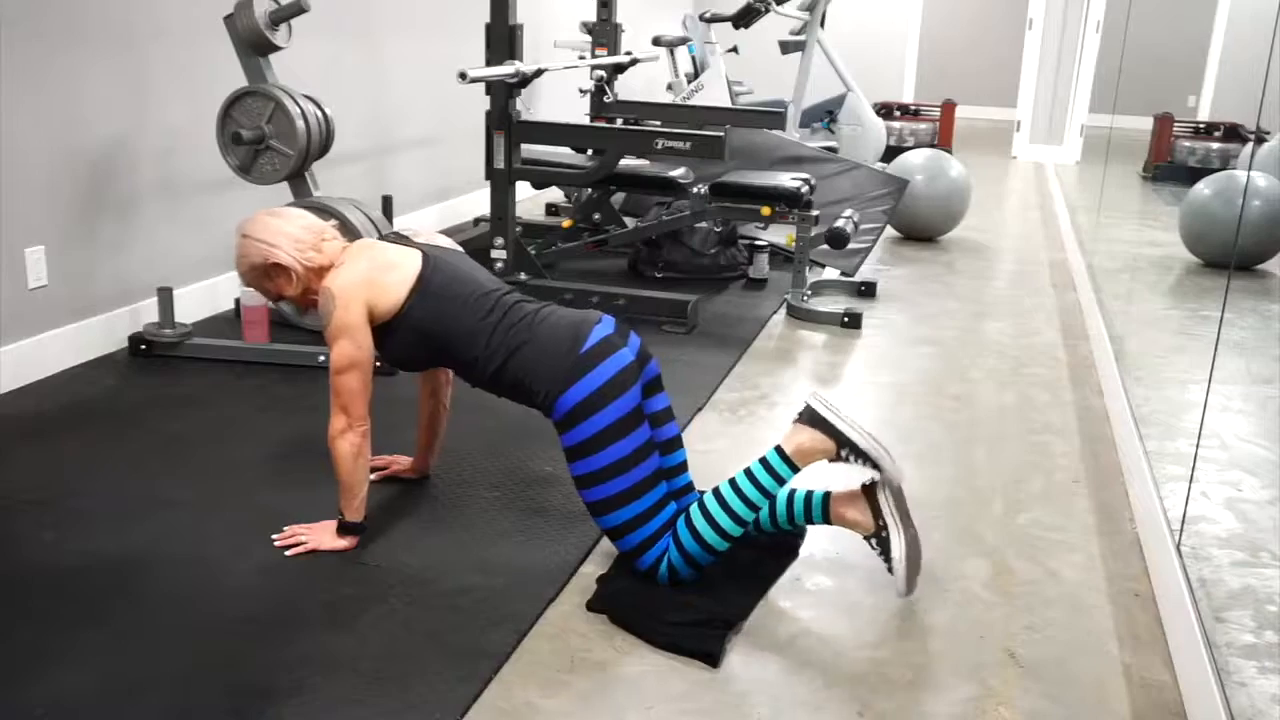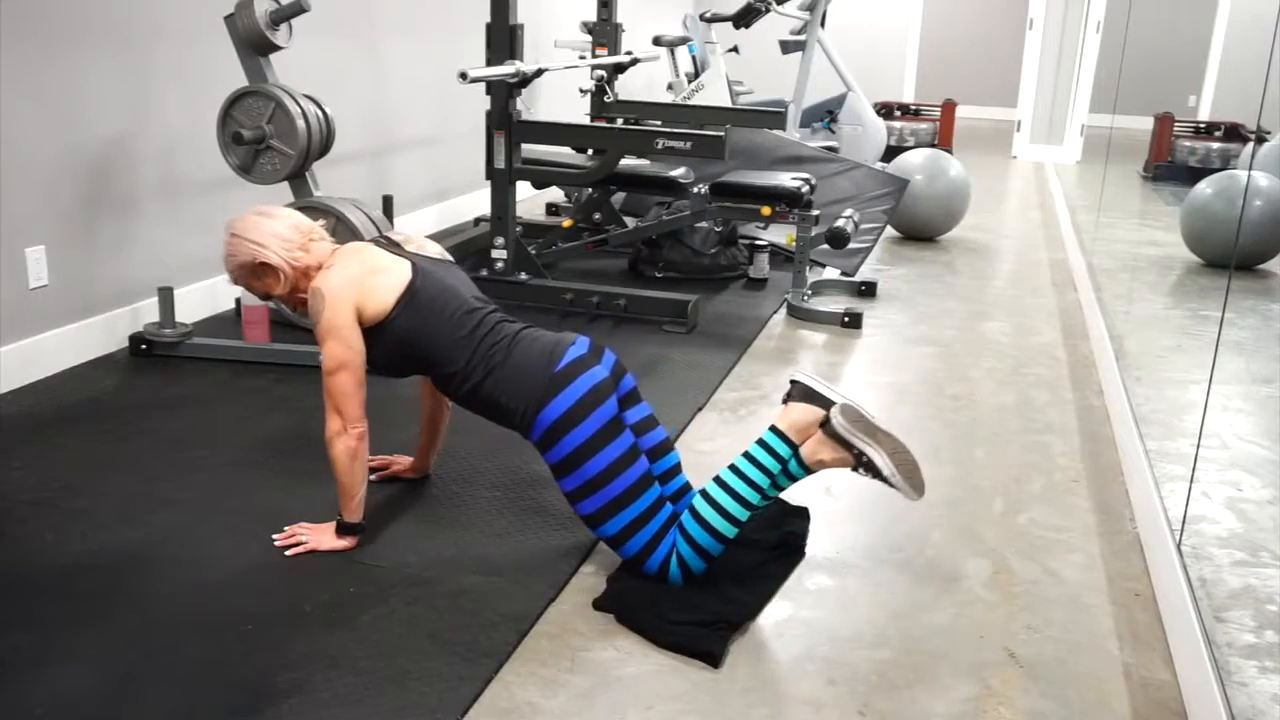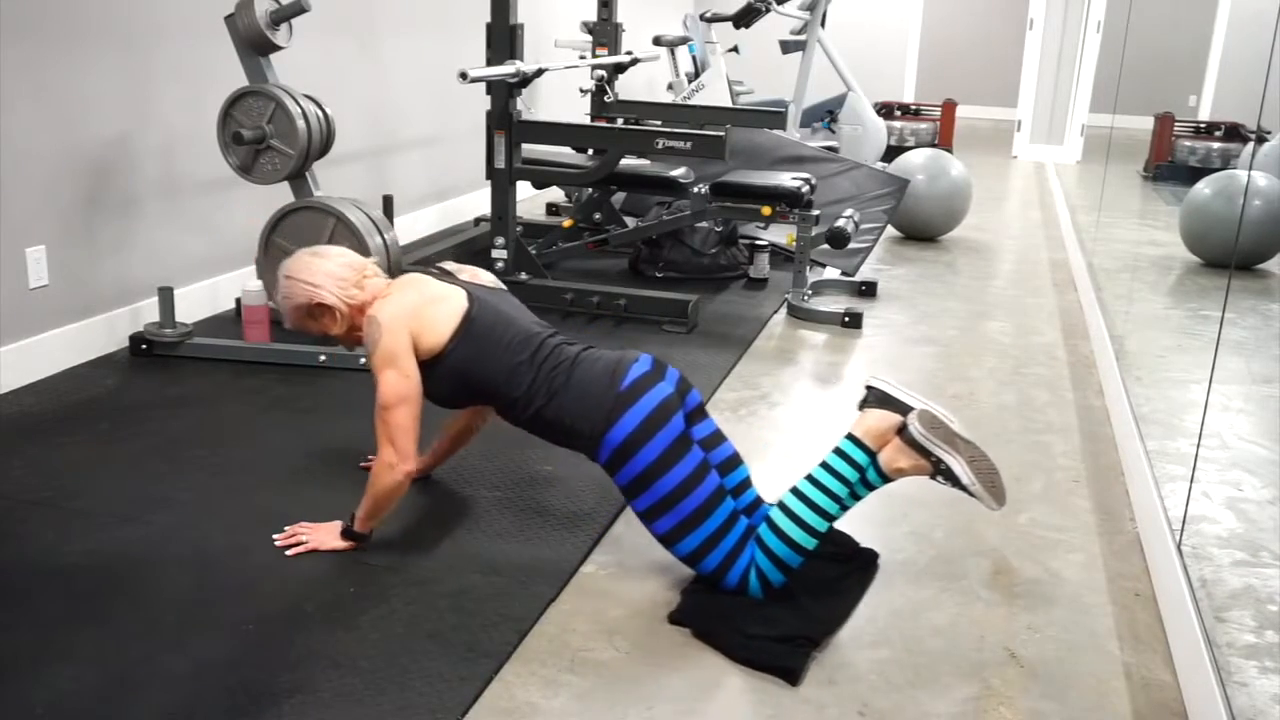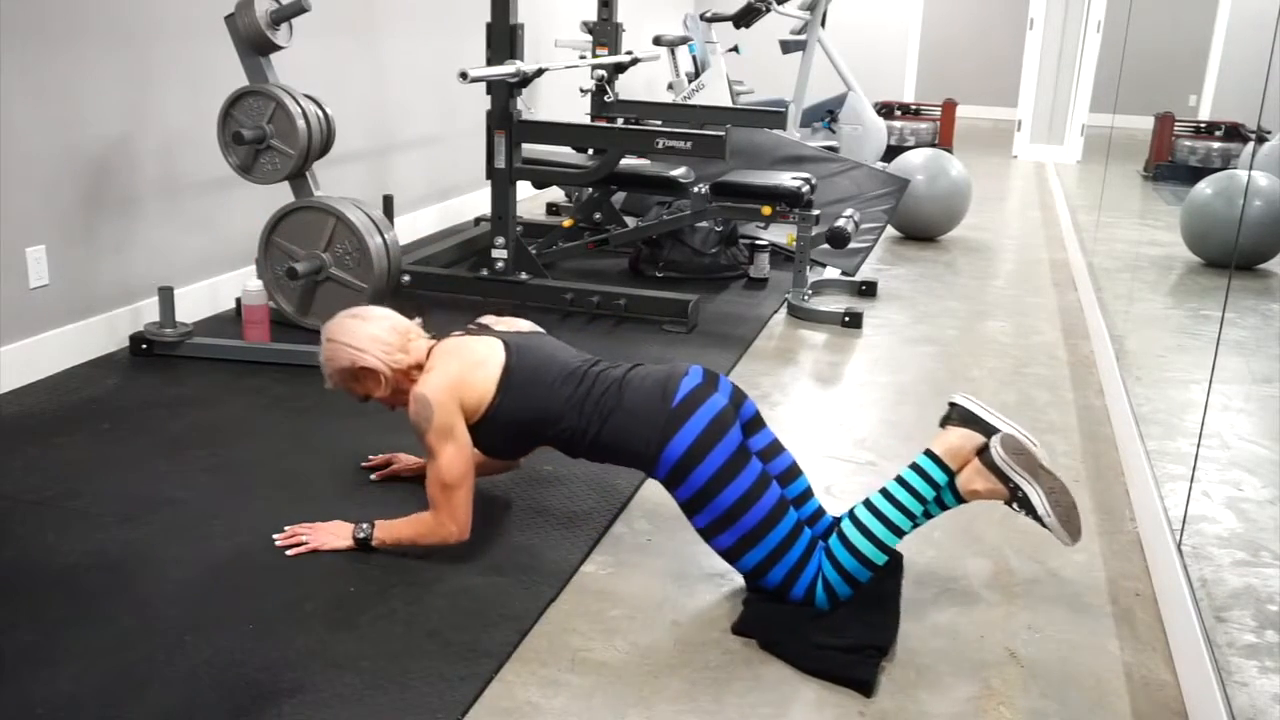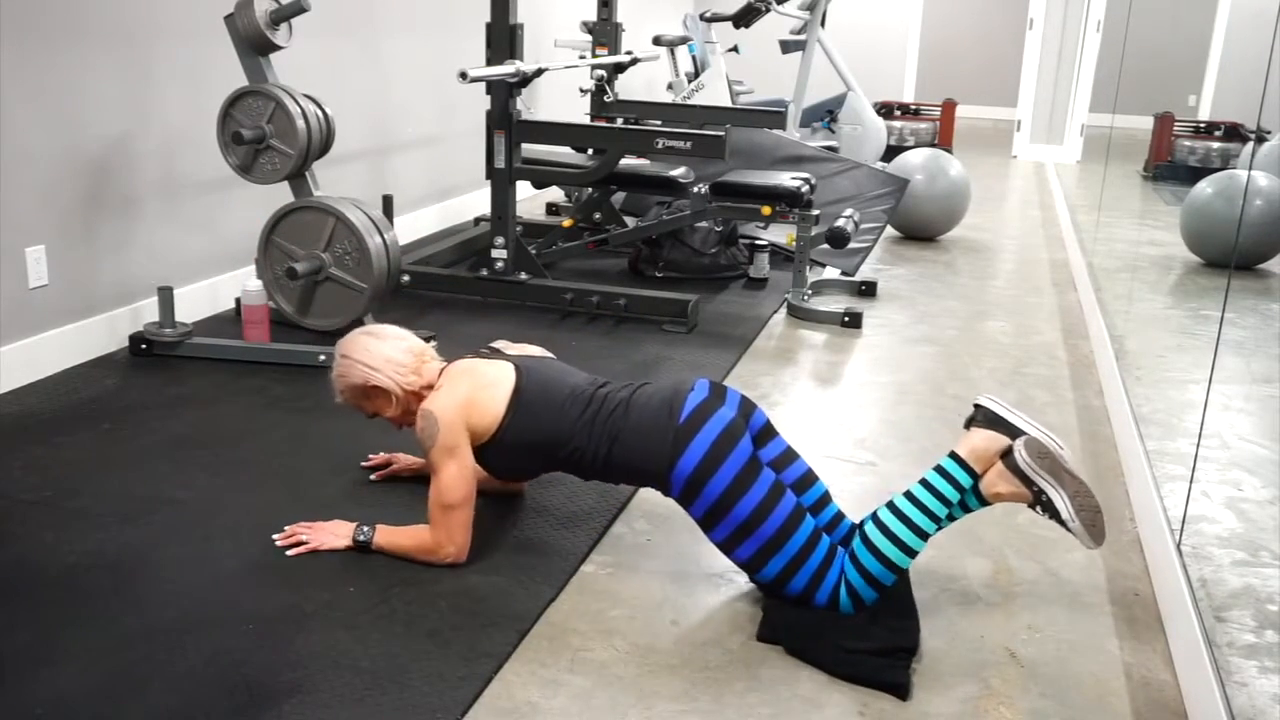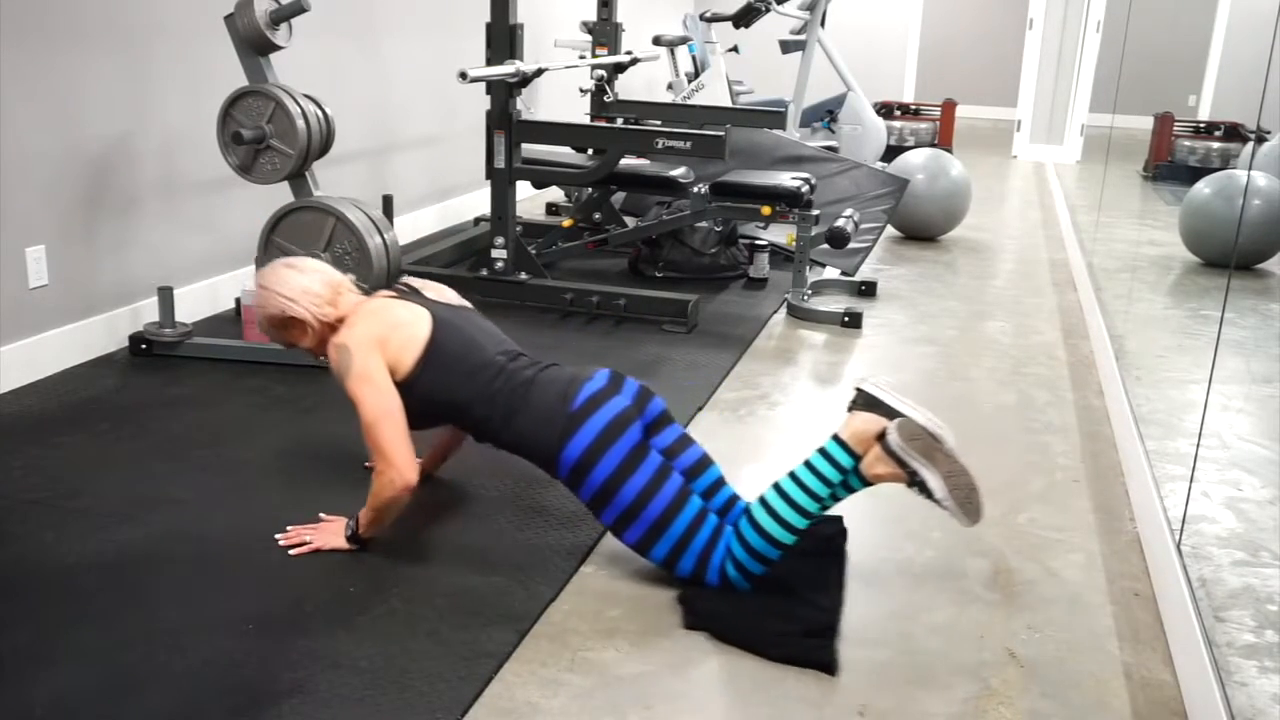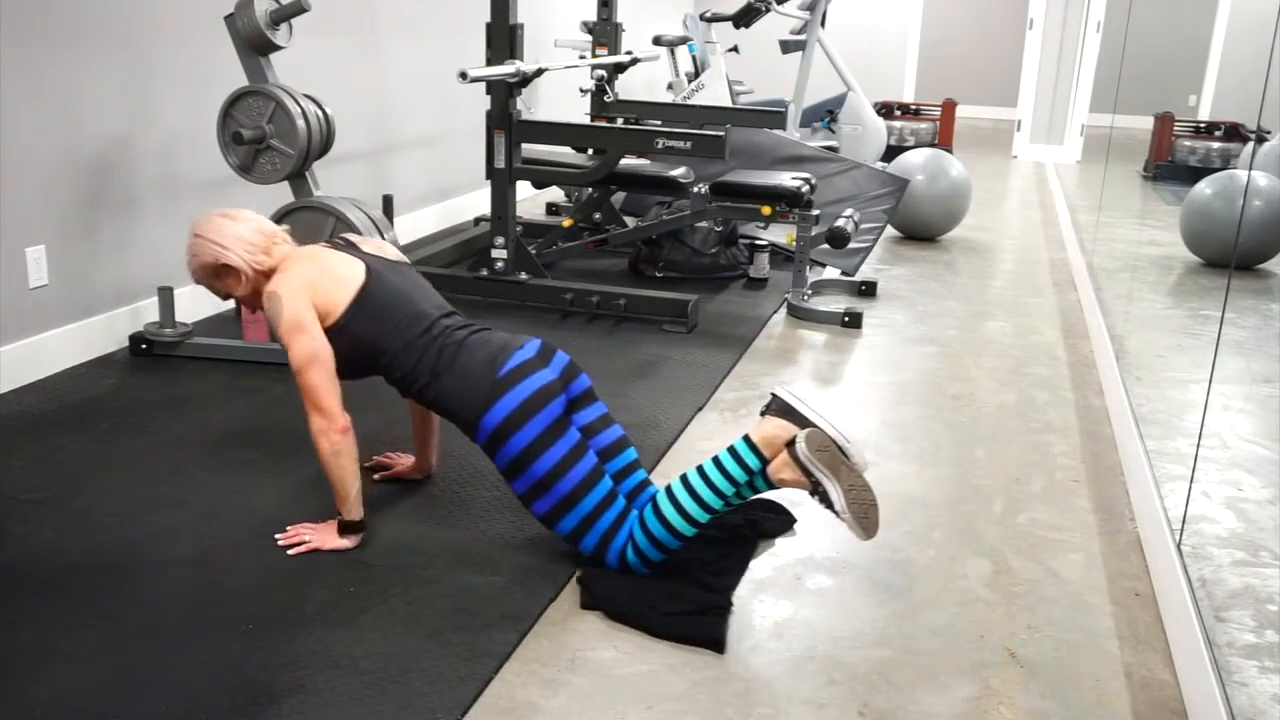
dt=0.7s
person 1, frame 1
left shoulder: (345, 287)
right shoulder: (404, 243)
left elbow: (348, 426)
left wrist: (346, 526)
right wrist: (420, 460)
left hip: (581, 384)
right hip: (610, 346)
left knee: (666, 558)
right knee: (680, 517)
left ankle: (805, 443)
right ankle: (855, 505)
person 1, frame 2
left shoulder: (334, 289)
right shoulder: (399, 246)
left elbow: (347, 429)
left wrist: (346, 525)
right wrist: (421, 460)
left hip: (559, 403)
right hip: (586, 365)
left knee: (675, 559)
right knee: (682, 518)
left ankle: (801, 429)
right ankle: (817, 438)
person 1, frame 3
left shoulder: (387, 319)
right shoulder: (447, 276)
left elbow: (394, 466)
left wrist: (351, 530)
right wrist: (427, 461)
left hip: (628, 424)
right hip: (650, 385)
left knee: (752, 573)
right knee: (757, 532)
left ankle: (879, 441)
right ankle: (884, 431)
person 1, frame 4
left shoulder: (432, 391)
right shoulder: (485, 331)
left elbow: (452, 527)
left wrist: (358, 533)
right wrist: (432, 462)
left hip: (683, 439)
right hip: (704, 396)
left knee: (817, 585)
right knee: (822, 549)
left ankle: (957, 460)
right ankle: (966, 456)
person 1, frame 5
left shoulder: (440, 411)
right shoulder: (491, 356)
left elbow: (448, 546)
right elbow: (514, 460)
left wrist: (358, 534)
right wrist: (432, 465)
left hip: (693, 453)
right hip: (713, 411)
left knee: (841, 586)
right knee: (844, 548)
left ankle: (983, 466)
right ankle: (985, 449)
person 1, frame 6
left shoulder: (352, 343)
right shoulder: (415, 289)
left elbow: (396, 479)
left wrist: (356, 532)
right wrist: (430, 459)
left hip: (587, 438)
right hip: (613, 396)
left knee: (730, 564)
right knee: (738, 531)
left ankle: (862, 448)
right ankle: (867, 431)
person 1, frame 7
left shoulder: (288, 290)
right shoulder: (354, 245)
left elbow: (331, 422)
left wrist: (348, 525)
right wrist: (424, 461)
left hip: (510, 405)
right hip: (542, 364)
left knee: (634, 546)
right knee: (645, 511)
left ankle: (772, 449)
right ankle: (778, 438)
